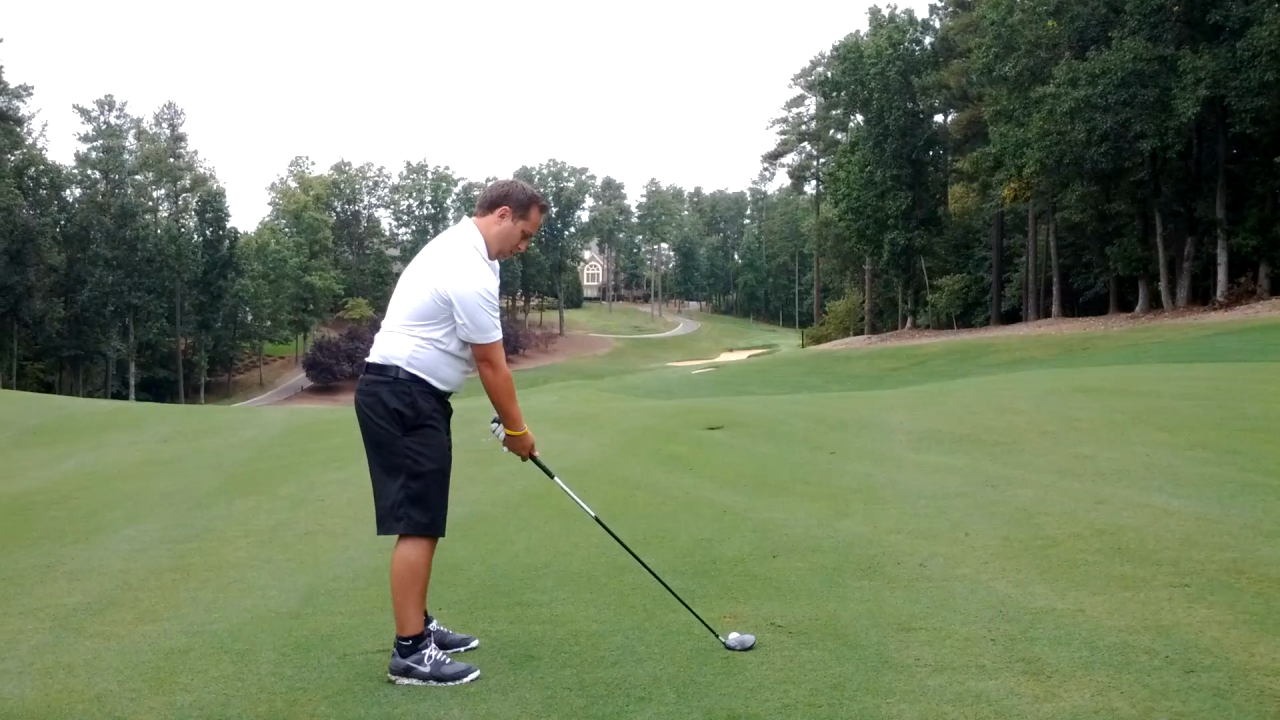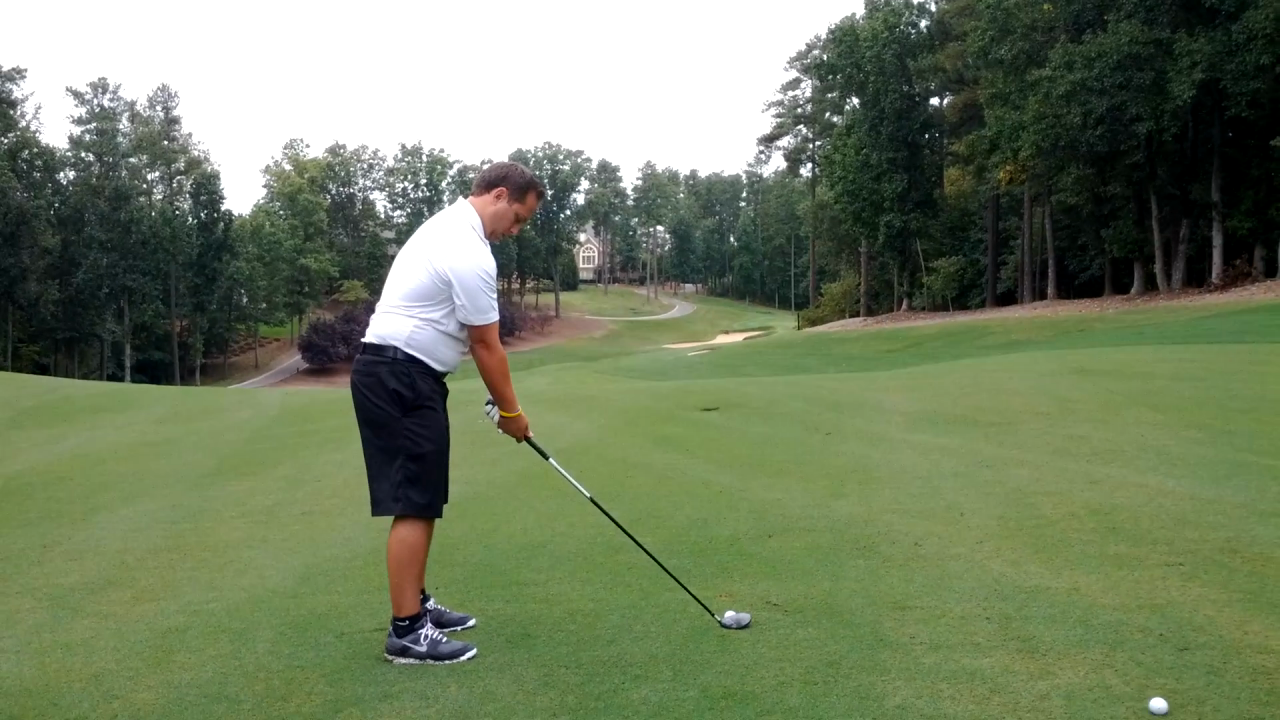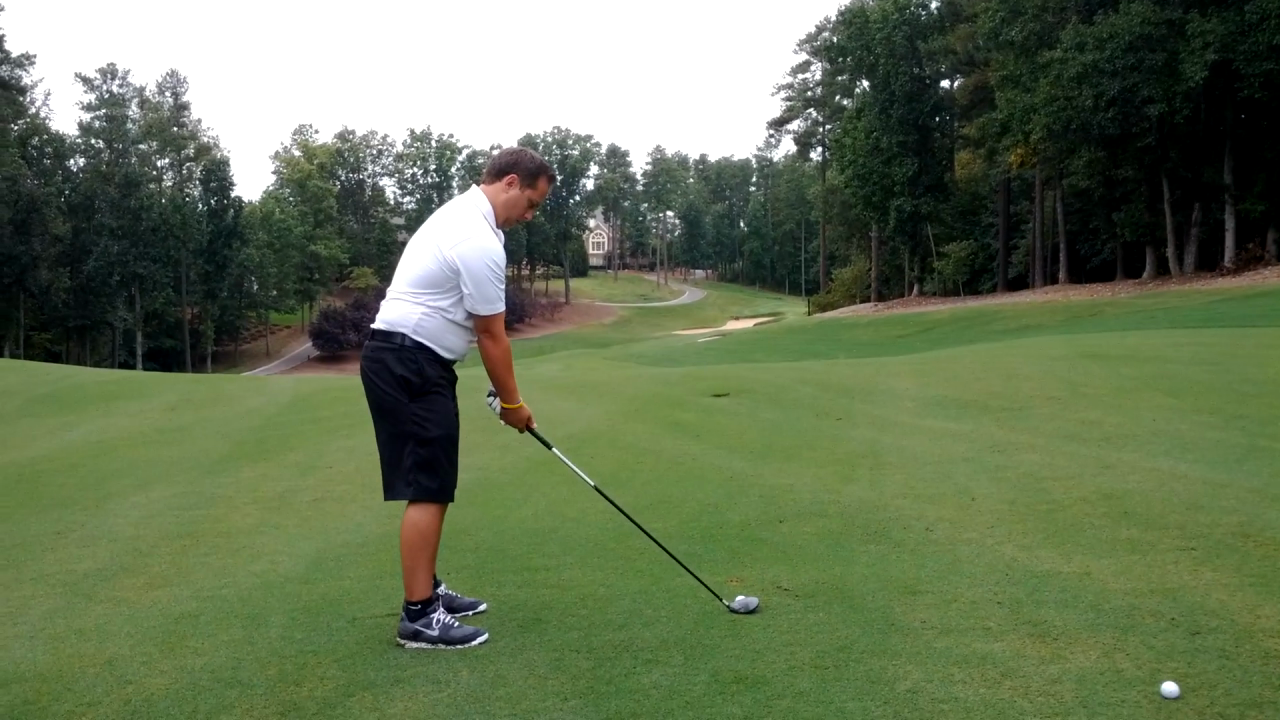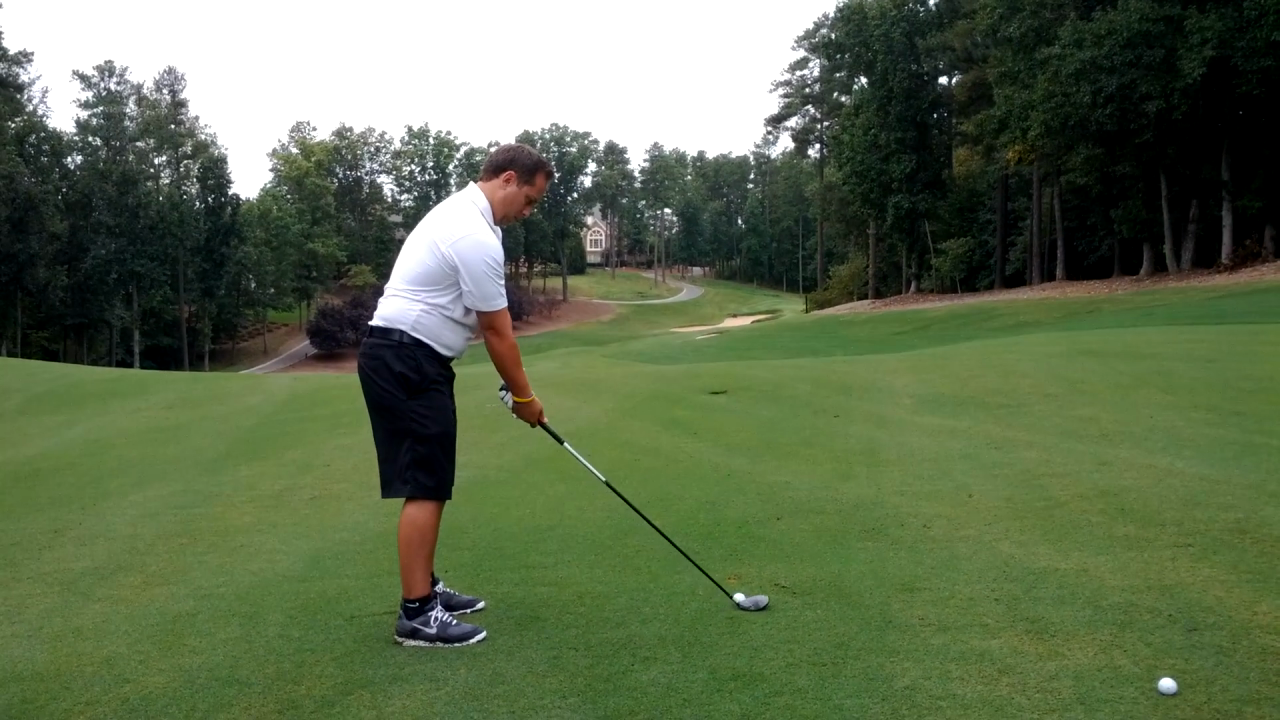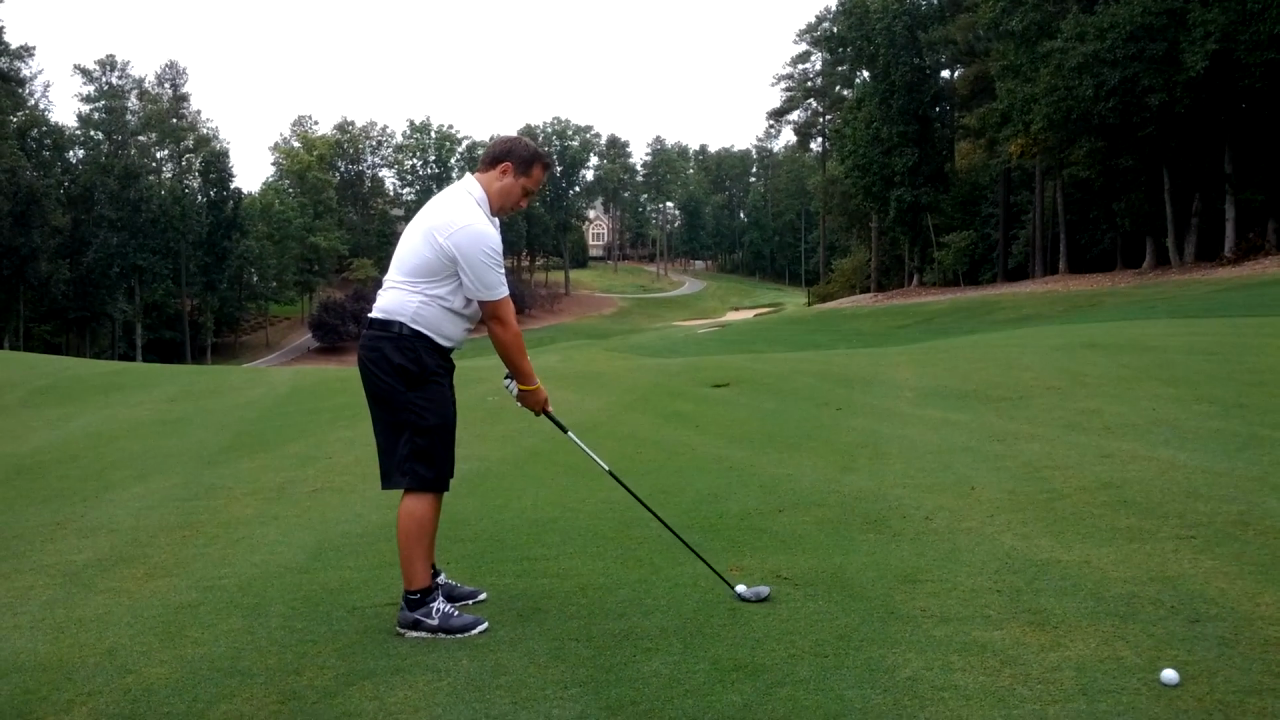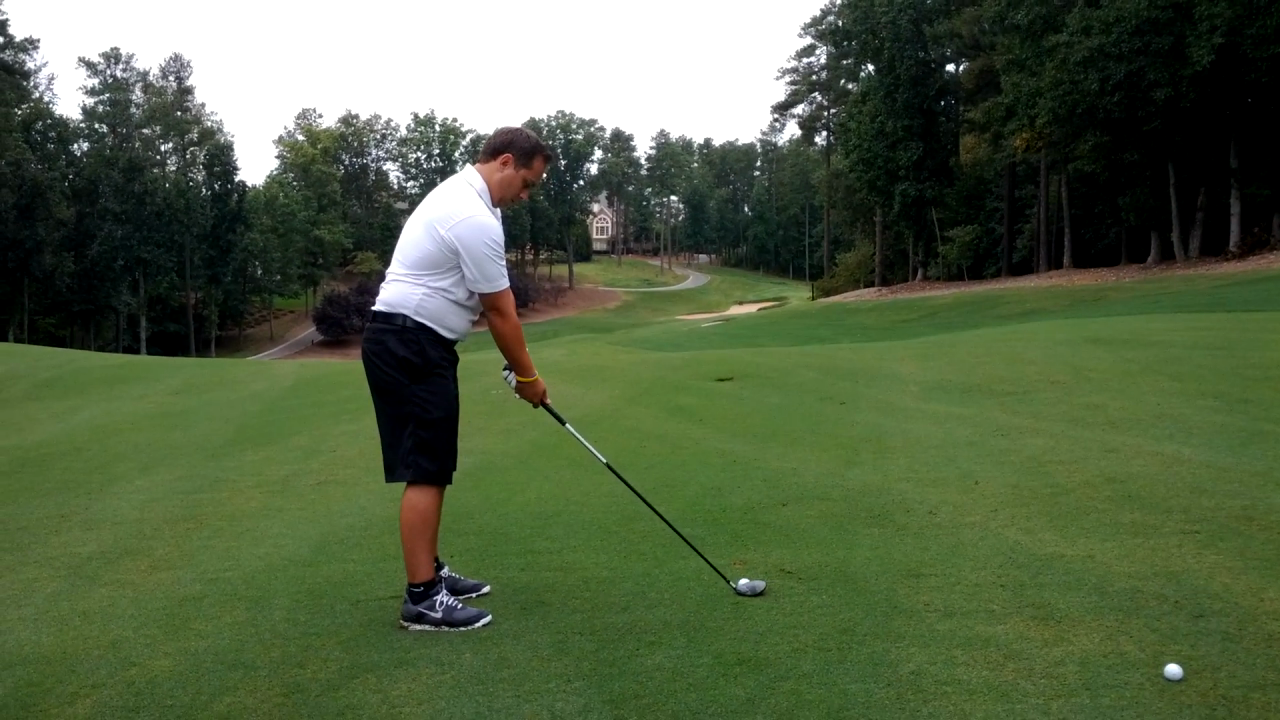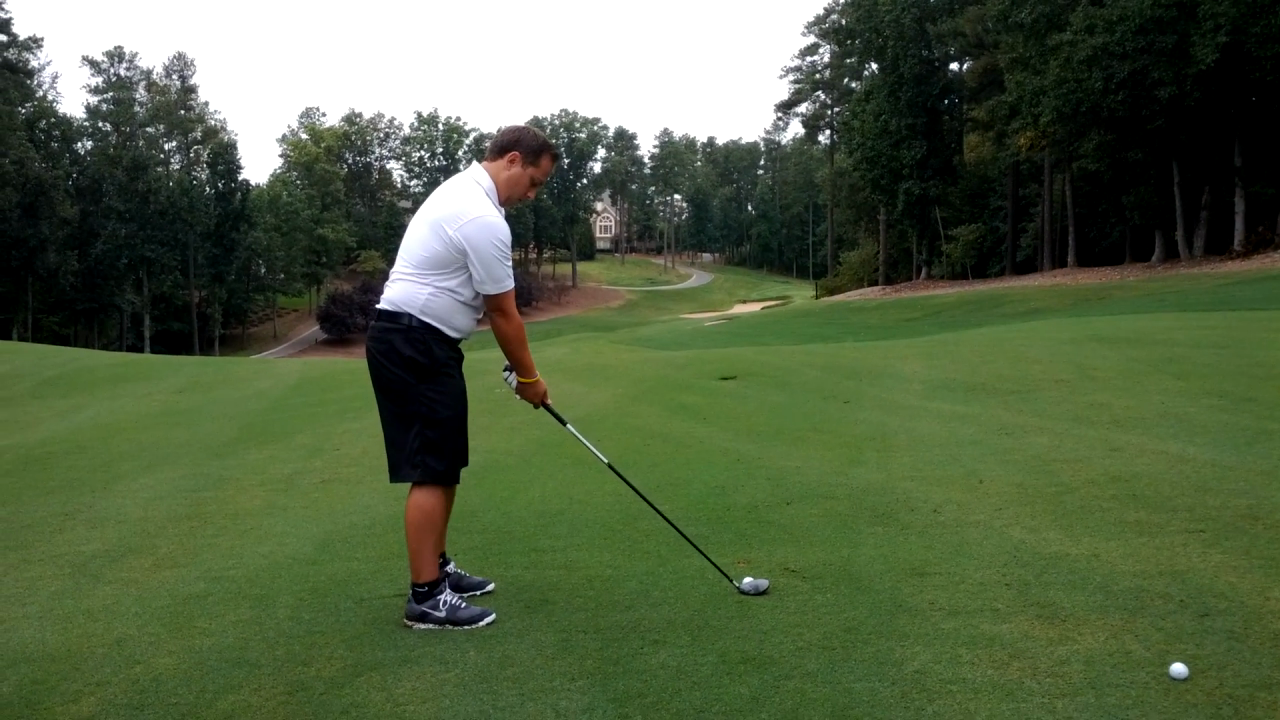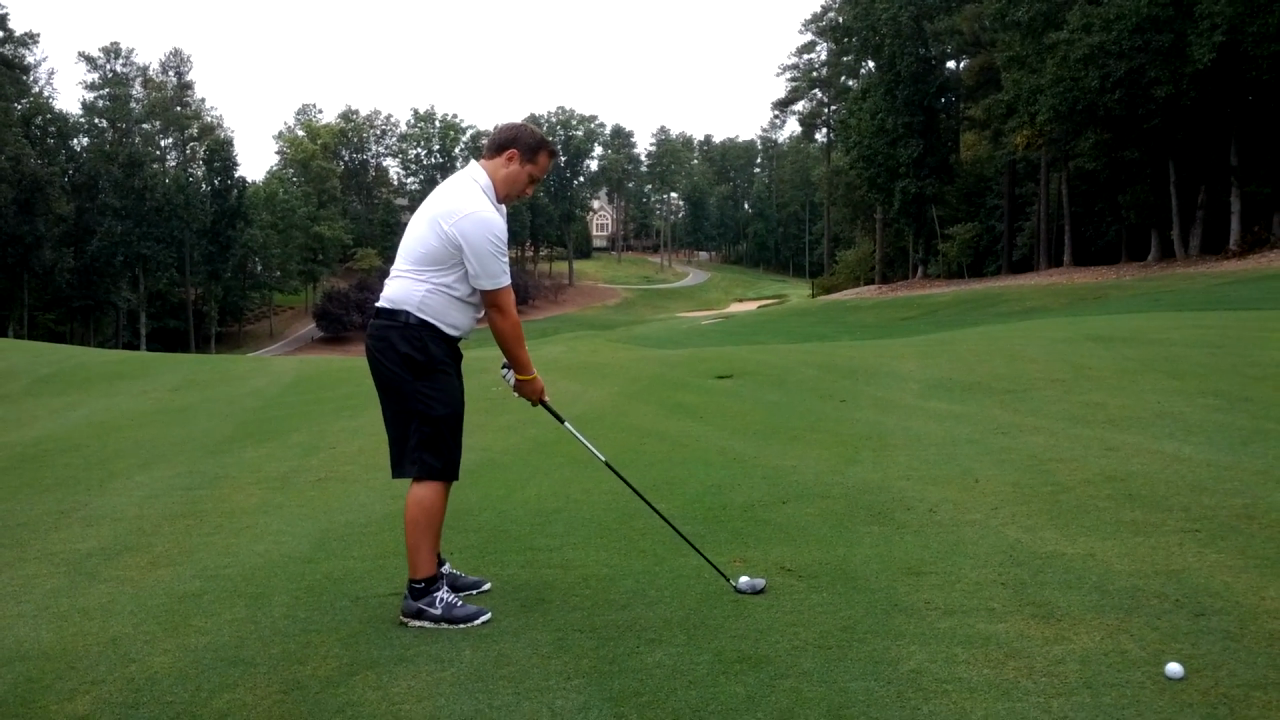
dt=0.4s
person 1, frame 1
left shoulder: (454, 244)
right shoulder: (471, 272)
right elbow: (491, 364)
right wrist: (516, 429)
left hip: (406, 392)
right hip: (402, 397)
left knee: (423, 518)
right knee: (418, 521)
left ankle: (418, 625)
right ankle: (410, 651)
person 1, frame 2
left shoulder: (447, 224)
right shoulder: (469, 254)
right elbow: (486, 345)
right wrist: (510, 411)
left hip: (397, 372)
right hip: (400, 378)
left knee: (422, 499)
right knee: (414, 503)
left ankle: (415, 604)
right ankle: (406, 631)
person 1, frame 3
left shoulder: (462, 212)
right shoulder: (479, 243)
right elbow: (492, 336)
right wrist: (512, 403)
left hip: (407, 358)
right hip: (408, 363)
left knee: (431, 483)
right knee: (428, 487)
left ankle: (427, 590)
right ankle: (418, 615)
person 1, frame 4
left shoulder: (460, 210)
right shoulder: (477, 238)
right elbow: (497, 332)
right wrist: (523, 397)
left hip: (404, 355)
right hip: (405, 360)
left knee: (429, 481)
right knee: (425, 484)
left ankle: (425, 588)
right ankle: (416, 614)
person 1, frame 5
left shoulder: (459, 201)
right shoulder: (473, 228)
left elbow: (491, 309)
right elbow: (499, 319)
left wrist: (520, 370)
right wrist: (528, 384)
left hip: (406, 347)
right hip: (405, 351)
left knee: (429, 472)
right knee: (423, 475)
left ankle: (426, 579)
right ankle: (418, 605)
person 1, frame 6
left shoulder: (459, 192)
right shoulder: (474, 220)
left elbow: (493, 302)
right elbow: (499, 311)
left wrist: (518, 363)
right wrist: (527, 375)
left hip: (411, 341)
right hip: (409, 345)
left knee: (432, 466)
right knee: (425, 470)
left ankle: (430, 572)
right ankle: (421, 599)
person 1, frame 7
left shoulder: (464, 188)
right shoulder: (483, 220)
right elbow: (503, 312)
left wrist: (520, 367)
right wrist: (528, 377)
left hip: (415, 339)
right hip: (414, 344)
left knee: (442, 462)
right knee: (432, 469)
left ankle: (436, 568)
right ankle: (426, 597)
person 1, frame 8
left shoulder: (466, 189)
right shoulder: (479, 215)
left elbow: (494, 299)
right elbow: (500, 308)
right wrist: (525, 373)
left hip: (418, 337)
right hip: (412, 342)
left knee: (437, 462)
right knee: (433, 466)
left ankle: (431, 569)
right ankle: (422, 594)
